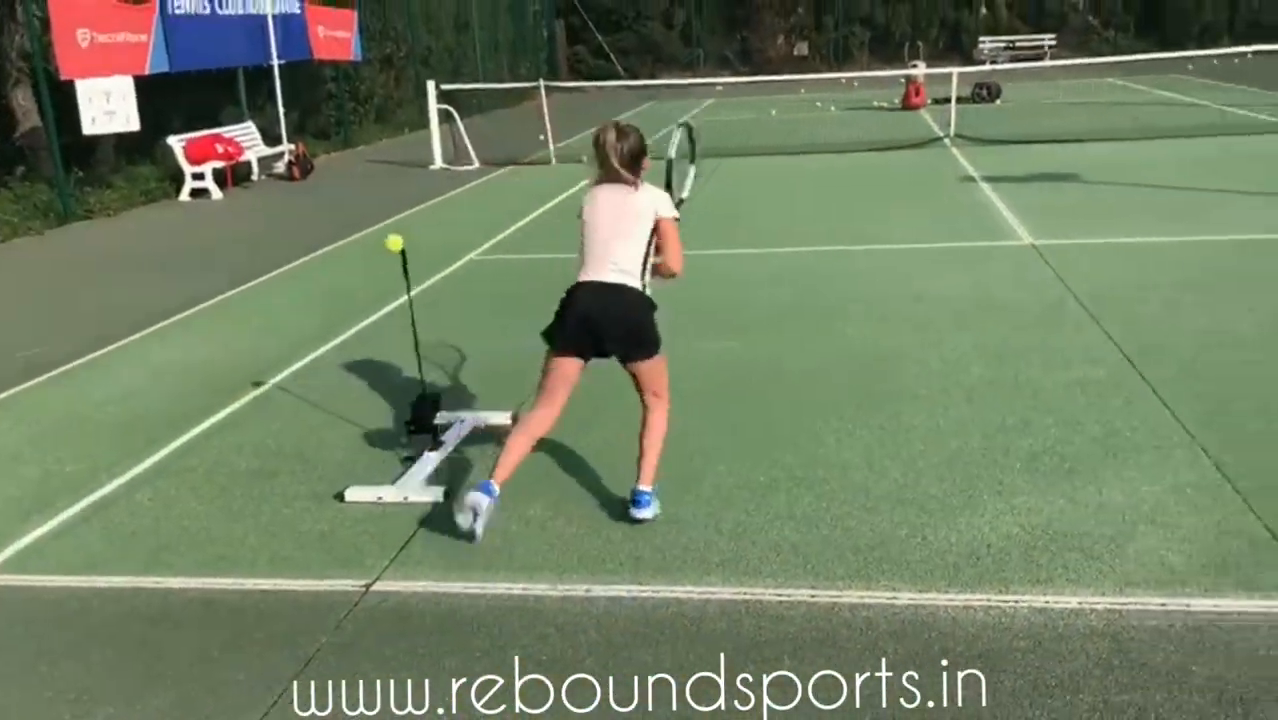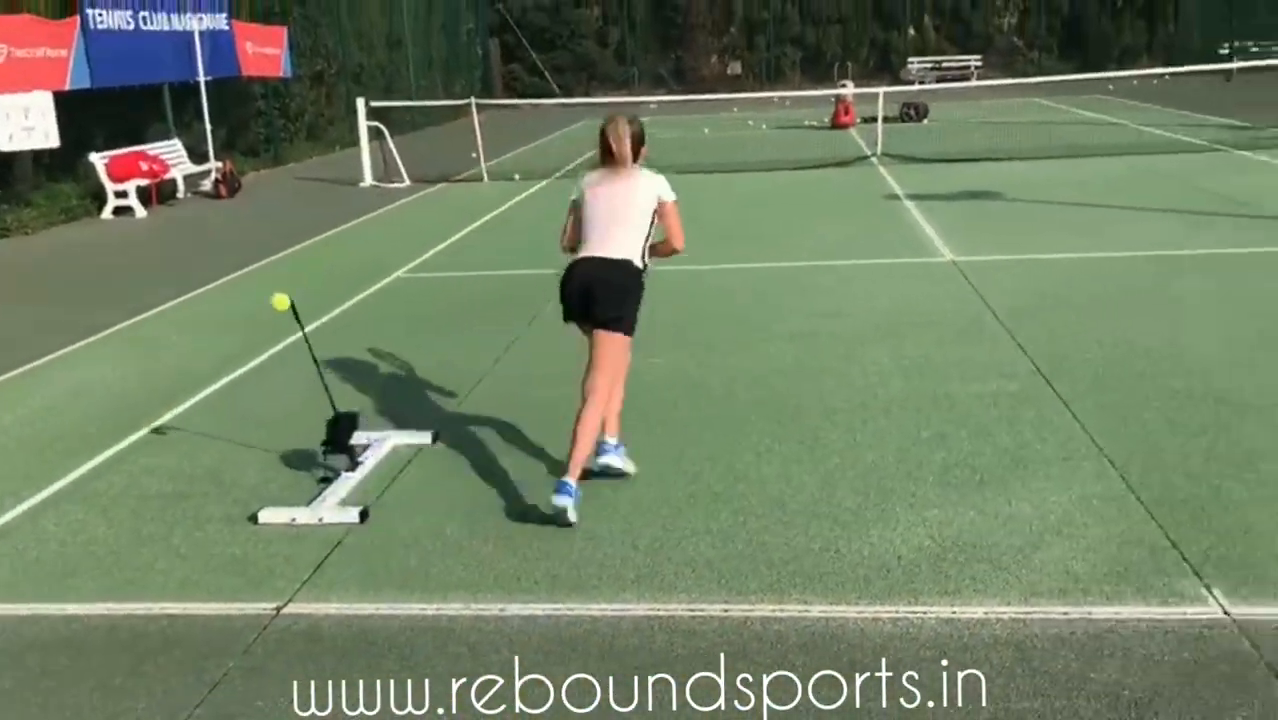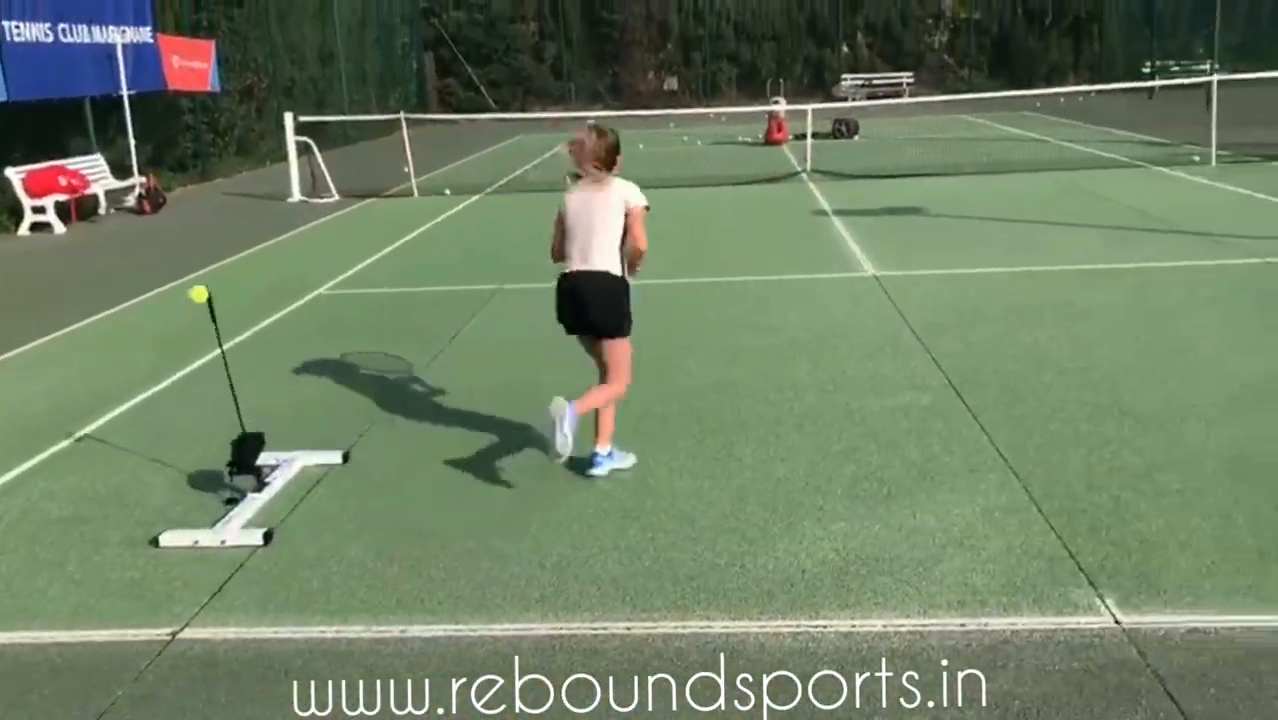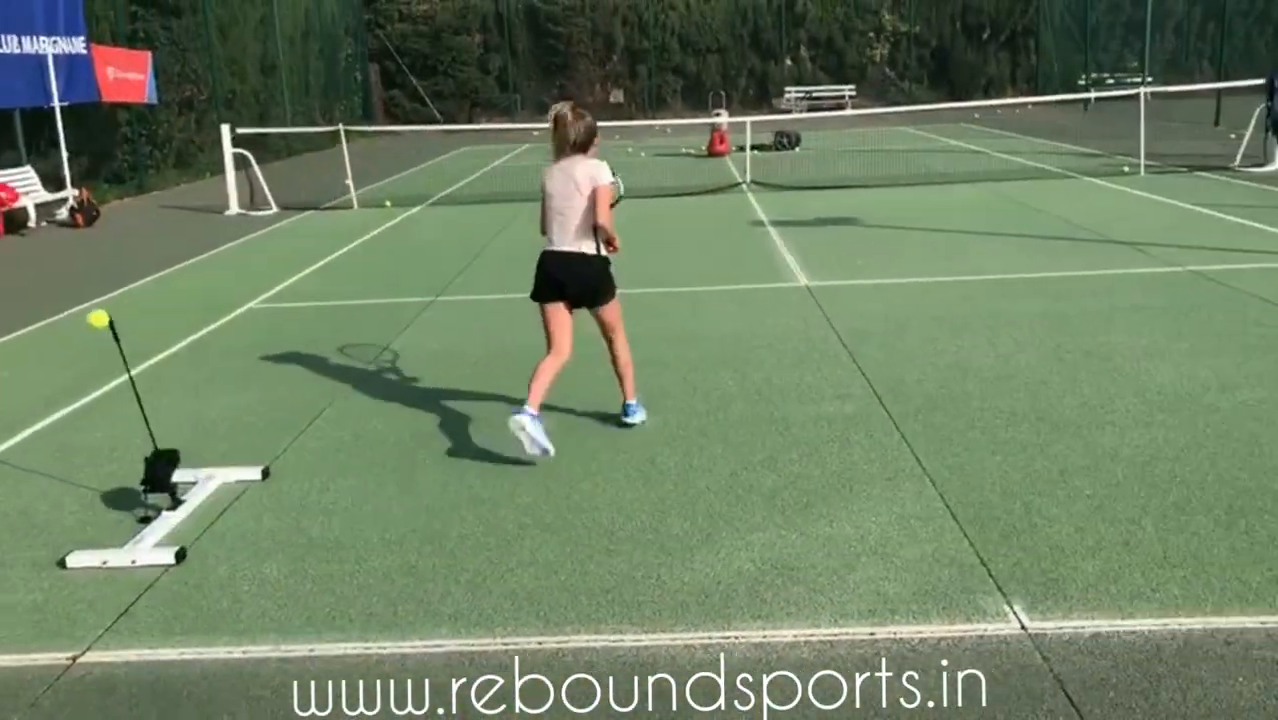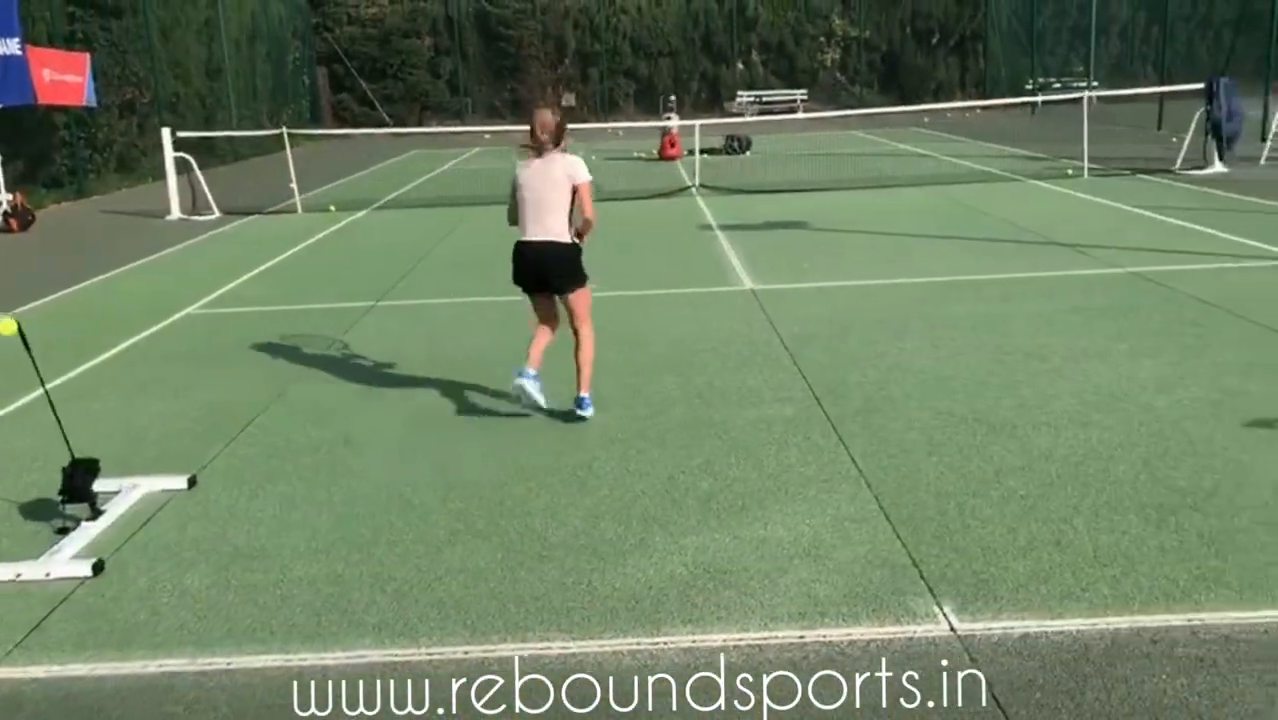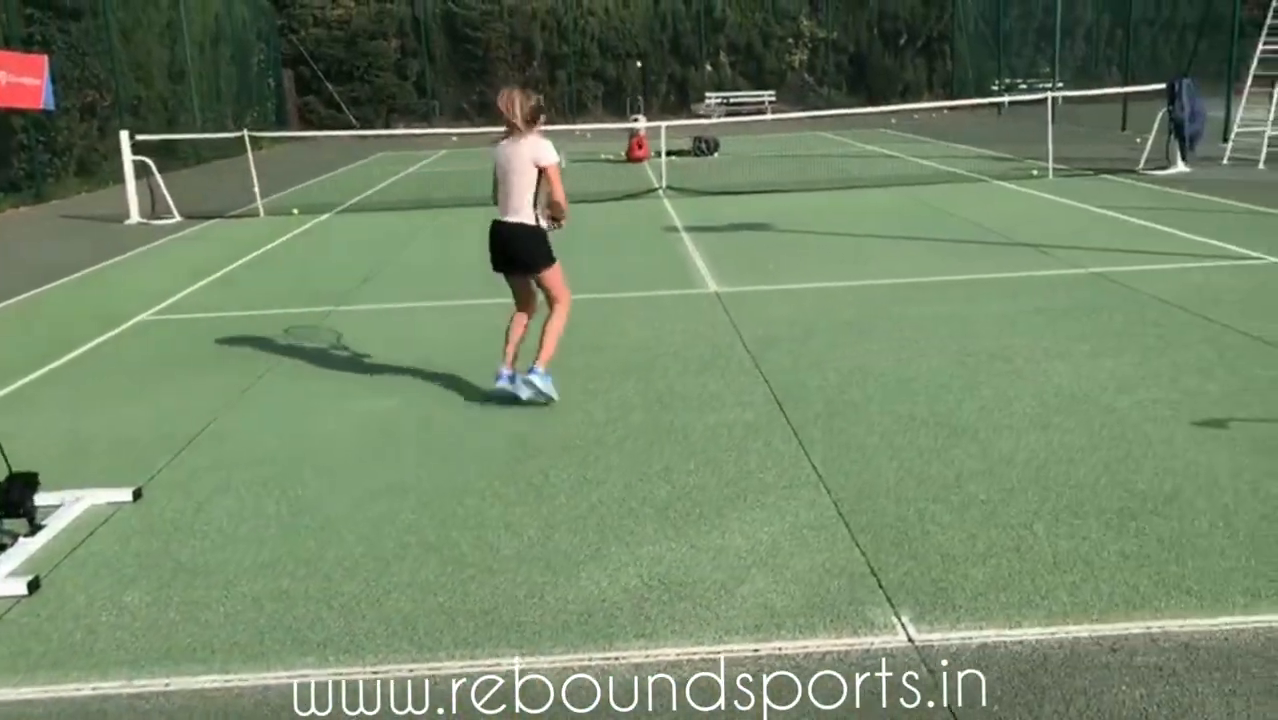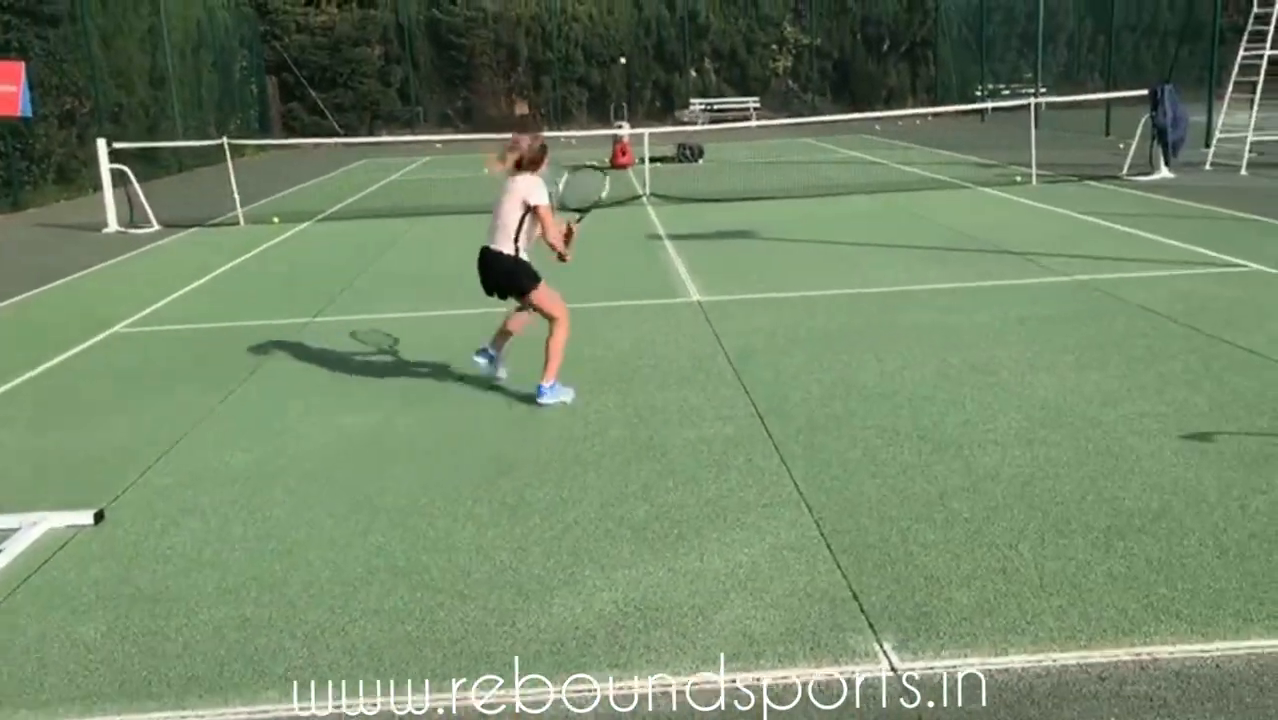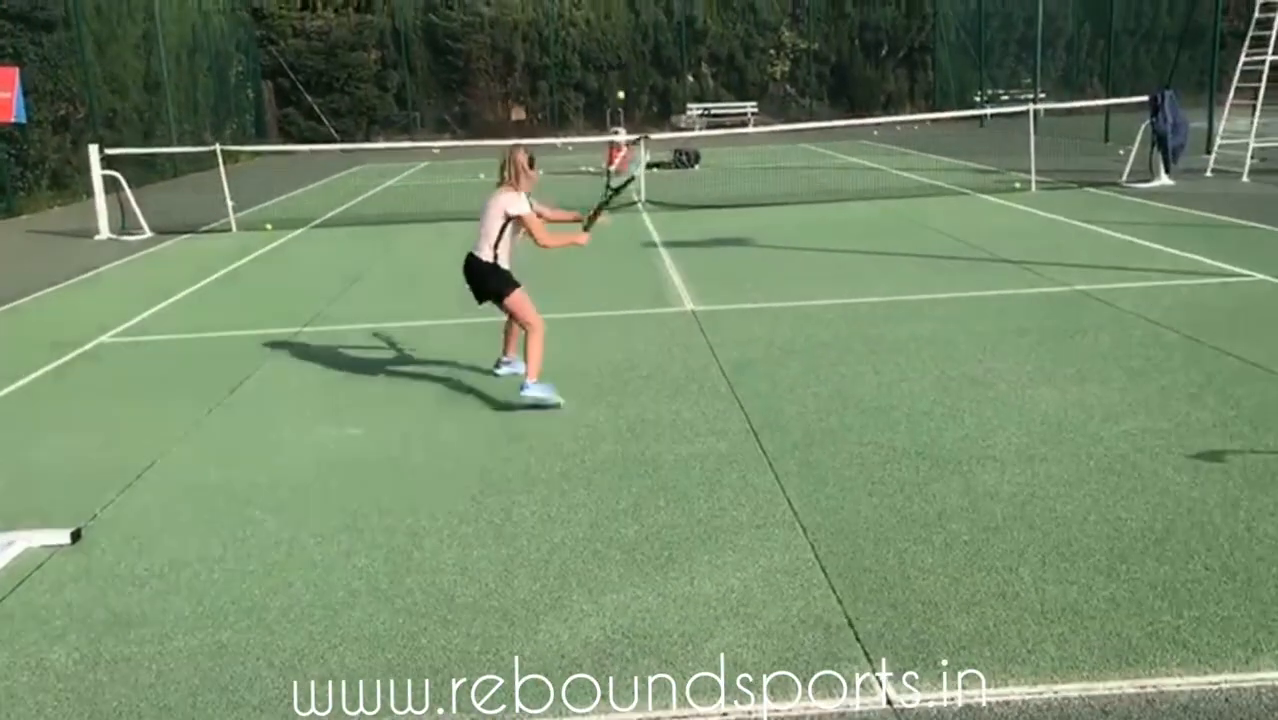
dt=0.2s
person 1, frame 1
left shoulder: (591, 199)
right shoulder: (656, 199)
right elbow: (673, 266)
left hip: (580, 302)
right hip: (629, 306)
left knee: (543, 411)
right knee: (657, 400)
left ankle: (487, 492)
right ankle: (644, 495)
person 1, frame 2
left shoulder: (587, 183)
right shoulder: (655, 183)
left elbow: (567, 243)
right elbow: (676, 244)
left hip: (579, 279)
right hip: (620, 282)
left knee: (611, 366)
right knee: (600, 390)
left ankle: (610, 444)
right ankle: (567, 487)
person 1, frame 3
left shoulder: (570, 194)
right shoulder: (628, 191)
left elbow: (556, 253)
right elbow: (639, 246)
right wrist: (632, 264)
left hip: (571, 287)
right hip: (607, 288)
left knee: (609, 370)
right knee: (617, 383)
left ankle: (603, 453)
right ankle: (570, 410)
person 1, frame 4
left shoulder: (550, 172)
right shoulder: (597, 169)
right elbow: (602, 220)
right wrist: (614, 240)
left hip: (551, 267)
right hip: (588, 267)
left knee: (558, 353)
right knee: (616, 337)
left ankle: (529, 414)
right ankle: (630, 405)
person 1, frame 5
left shoulder: (523, 168)
right shoulder: (573, 165)
left elbow: (513, 219)
right elbow: (588, 217)
right wrist: (581, 233)
left hip: (526, 253)
right hip: (561, 253)
left knee: (547, 323)
right knee: (582, 326)
left ankle: (528, 373)
right ankle: (583, 398)
person 1, frame 6
left shoulder: (502, 148)
right shoulder: (542, 147)
right elbow: (558, 199)
right wrist: (557, 215)
left hip: (501, 234)
right hip: (527, 237)
left knee: (524, 306)
right knee: (561, 302)
left ankle: (506, 375)
right ankle: (538, 370)
person 1, frame 7
left shoulder: (515, 182)
right shoulder: (535, 186)
right elbow: (551, 237)
left wrist: (561, 230)
right wrist: (562, 251)
left hip: (490, 260)
right hip: (508, 264)
left knee: (528, 306)
right knee: (560, 316)
left ankle: (491, 351)
right ankle: (548, 386)
person 1, frame 8
left shoulder: (509, 193)
right shoulder: (516, 199)
left elbow: (548, 214)
right elbow: (542, 239)
left wrist: (581, 217)
right wrist: (575, 239)
left hip: (479, 265)
right hip: (488, 270)
left knee: (518, 311)
right knee: (535, 325)
left ankle: (507, 360)
right ankle: (533, 385)
